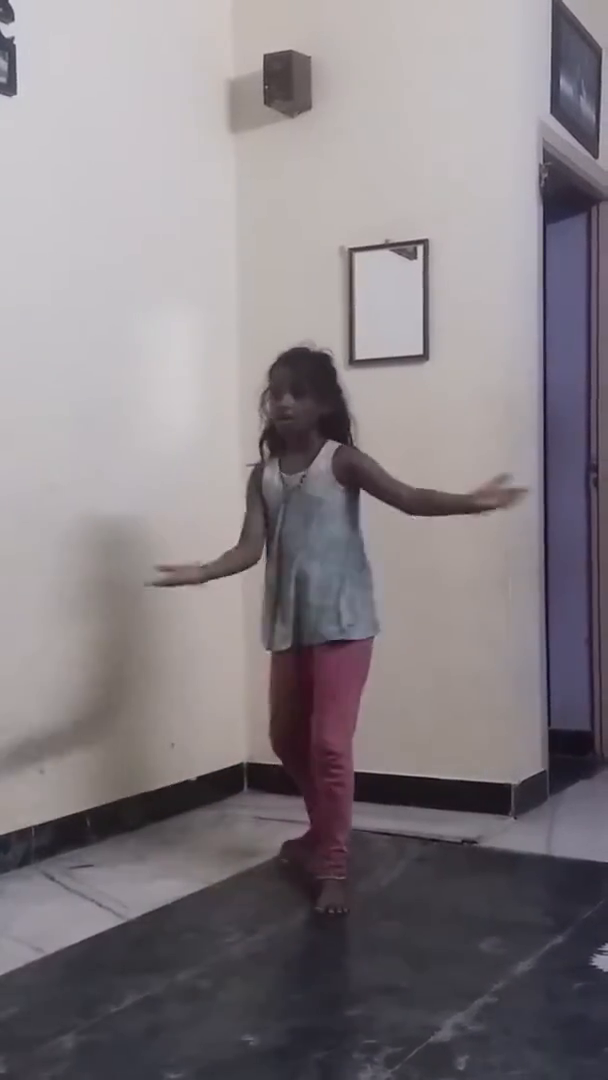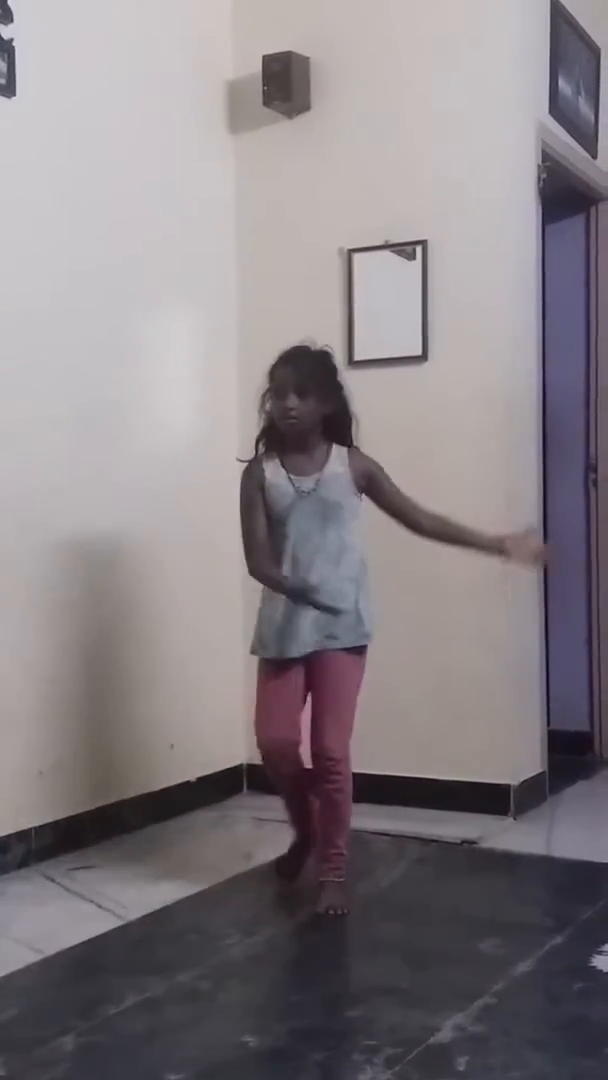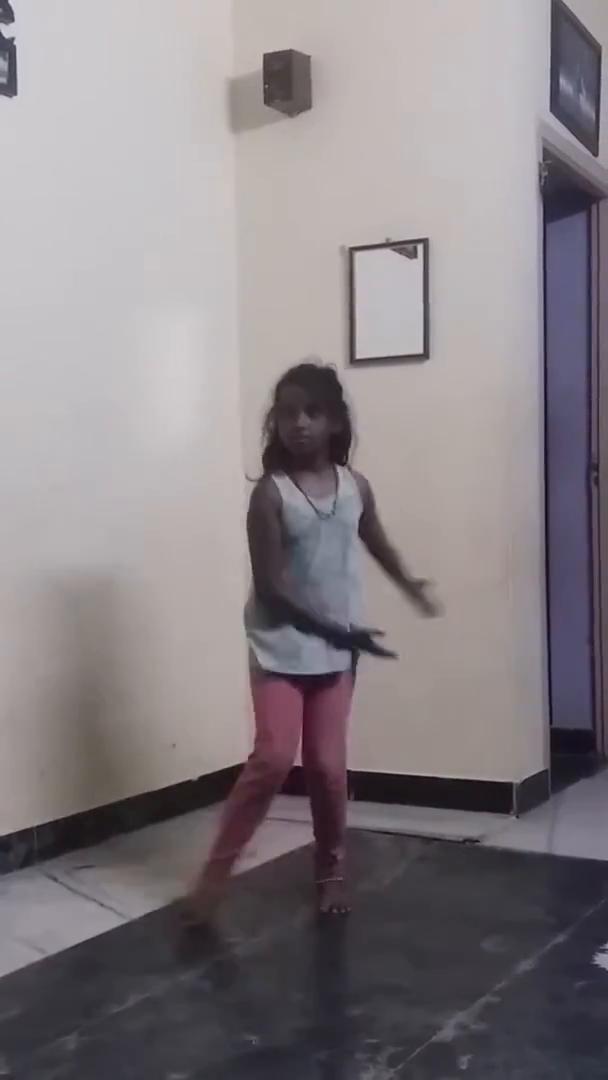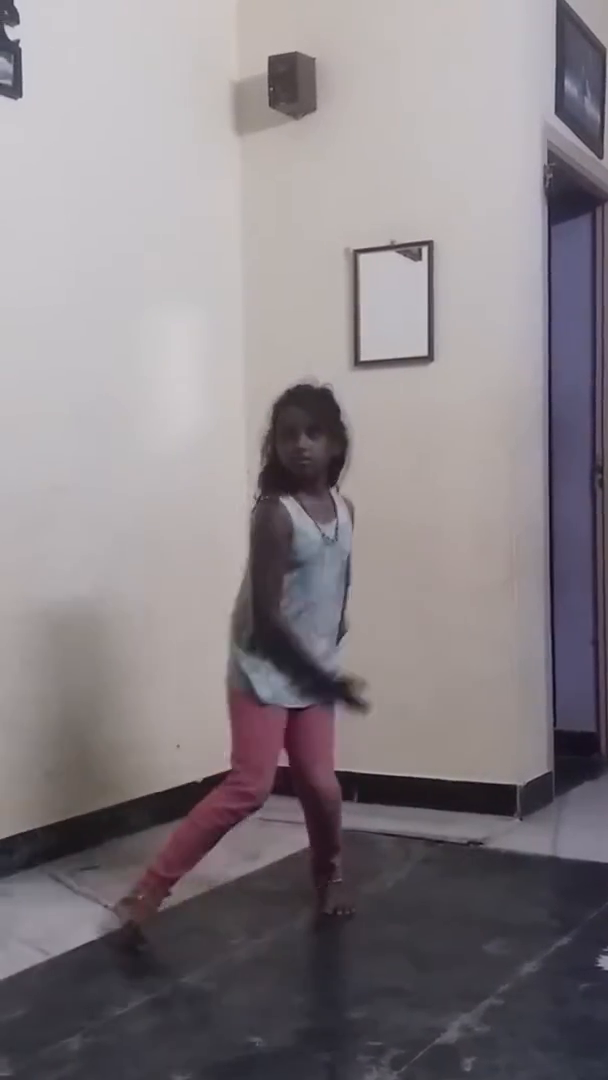
dt=0.2s
person 1, frame 1
left shoulder: (341, 460)
right shoulder: (263, 473)
left elbow: (408, 498)
right elbow: (251, 548)
left wrist: (472, 502)
right wrist: (201, 571)
left hip: (342, 623)
right hip: (288, 624)
left knee: (330, 747)
right knee: (289, 740)
left ankle: (332, 870)
right ankle: (322, 831)
person 1, frame 2
left shoulder: (355, 465)
right shoulder: (259, 474)
left elbow: (416, 518)
right elbow: (258, 561)
left wrist: (496, 543)
right wrist: (298, 587)
left hip: (343, 631)
right hip: (284, 628)
left knee: (331, 752)
right knee: (275, 742)
left ankle: (332, 867)
right ankle: (306, 834)
person 1, frame 3
left shoulder: (353, 486)
right shoulder: (270, 494)
left elbow: (377, 543)
right elbow: (271, 588)
left wrist: (412, 586)
right wrist: (342, 630)
left hip: (339, 650)
right hip: (282, 646)
left knee: (327, 767)
right knee: (271, 760)
left ankle: (331, 872)
right ankle: (214, 875)
person 1, frame 4
left shoulder: (344, 511)
right shoulder: (274, 513)
right elbow: (269, 611)
left wrist: (334, 657)
right wrist: (330, 675)
left hip: (314, 672)
right hip: (265, 670)
left knee: (321, 785)
right knee: (248, 787)
left ankle: (329, 877)
right ankle: (148, 890)
